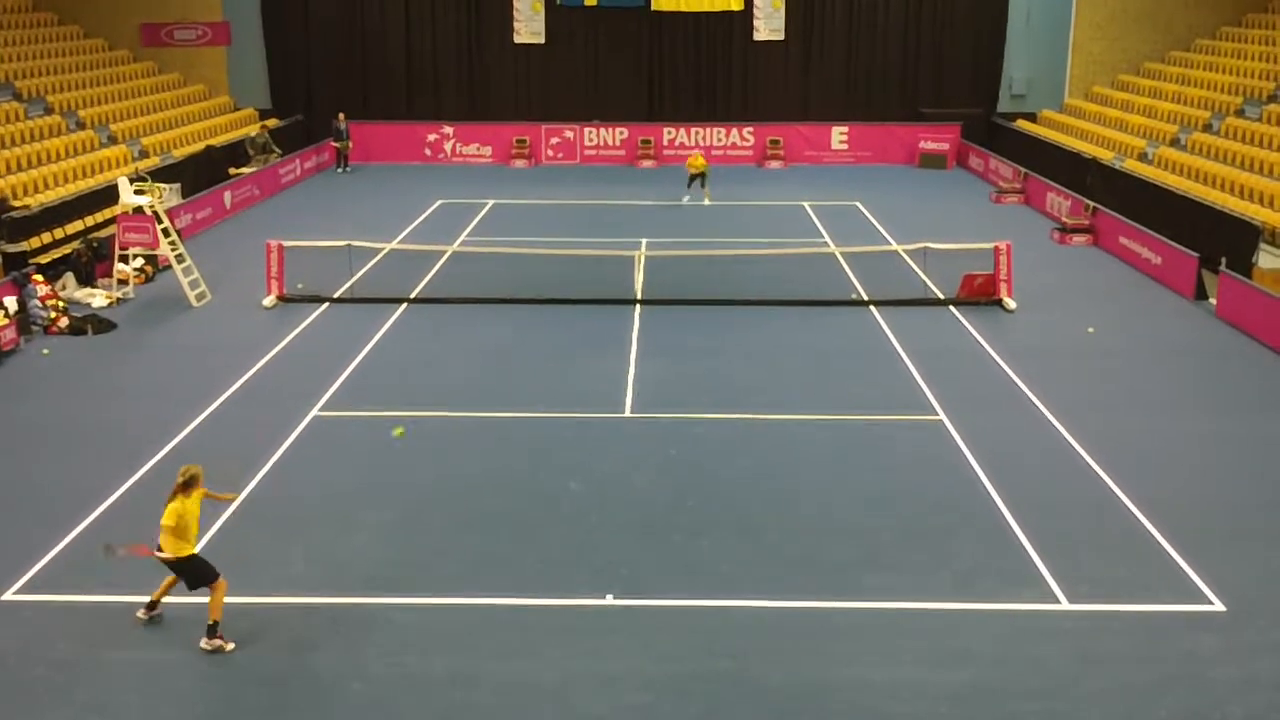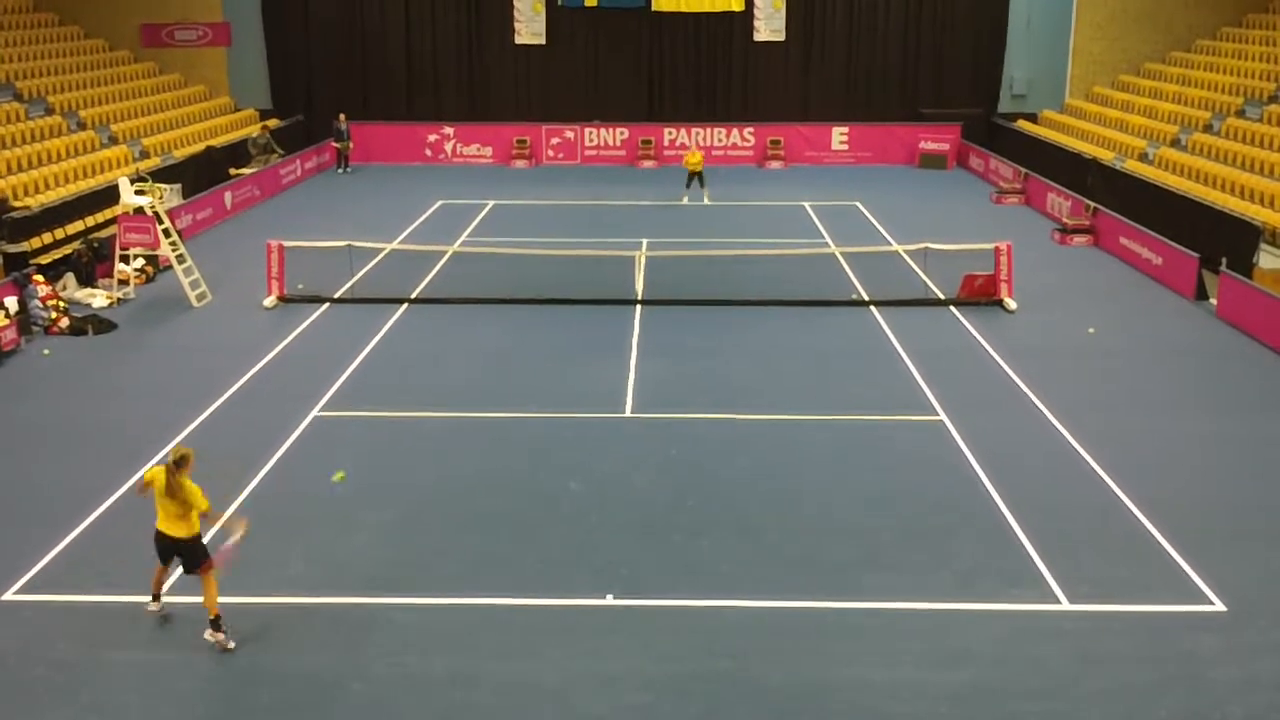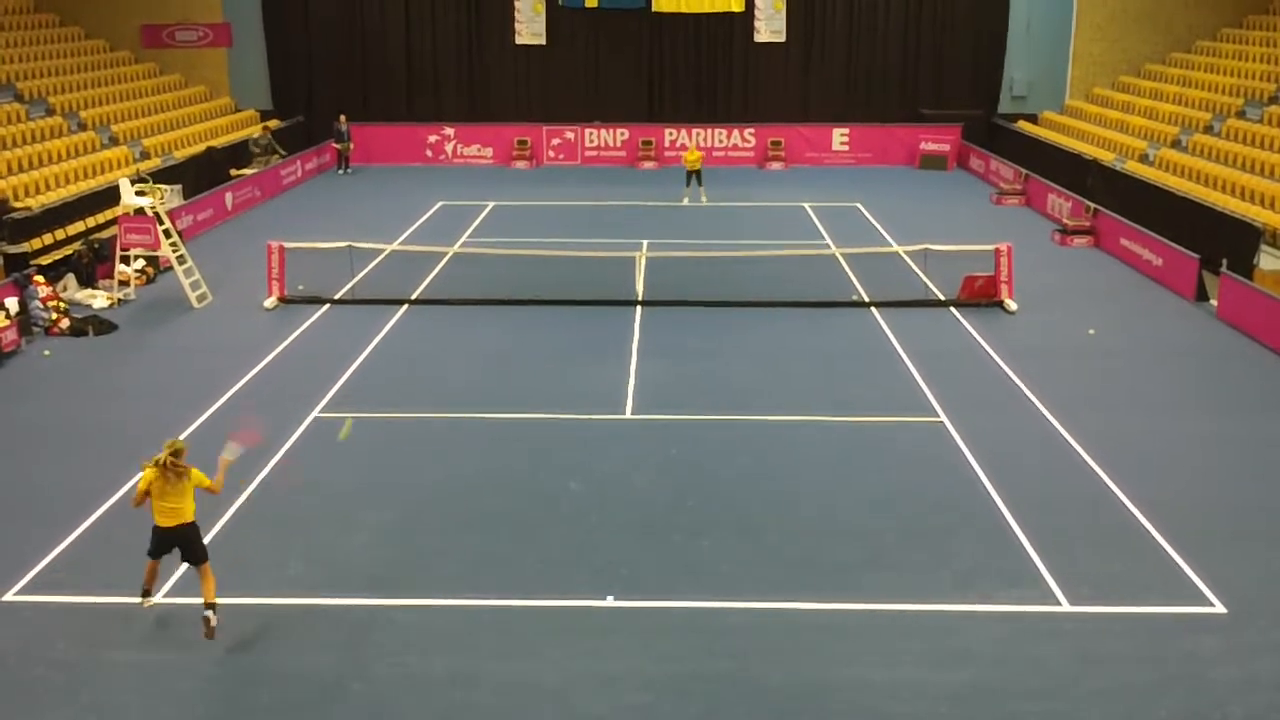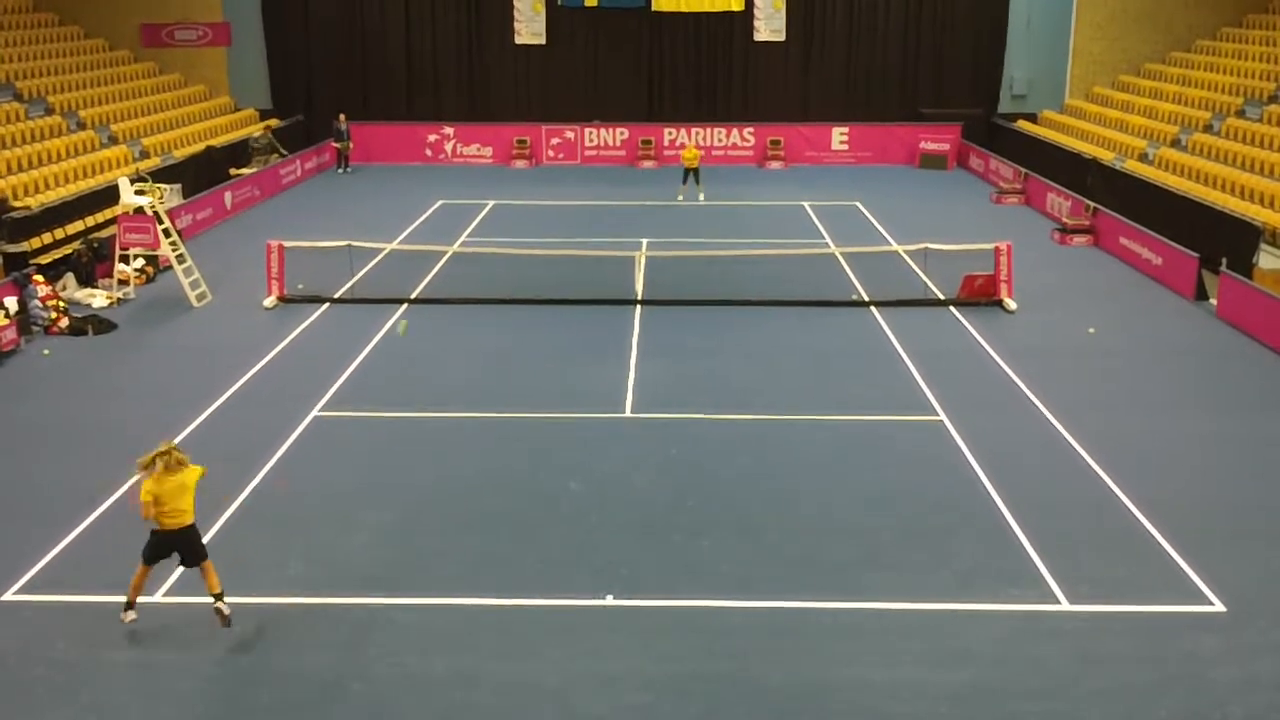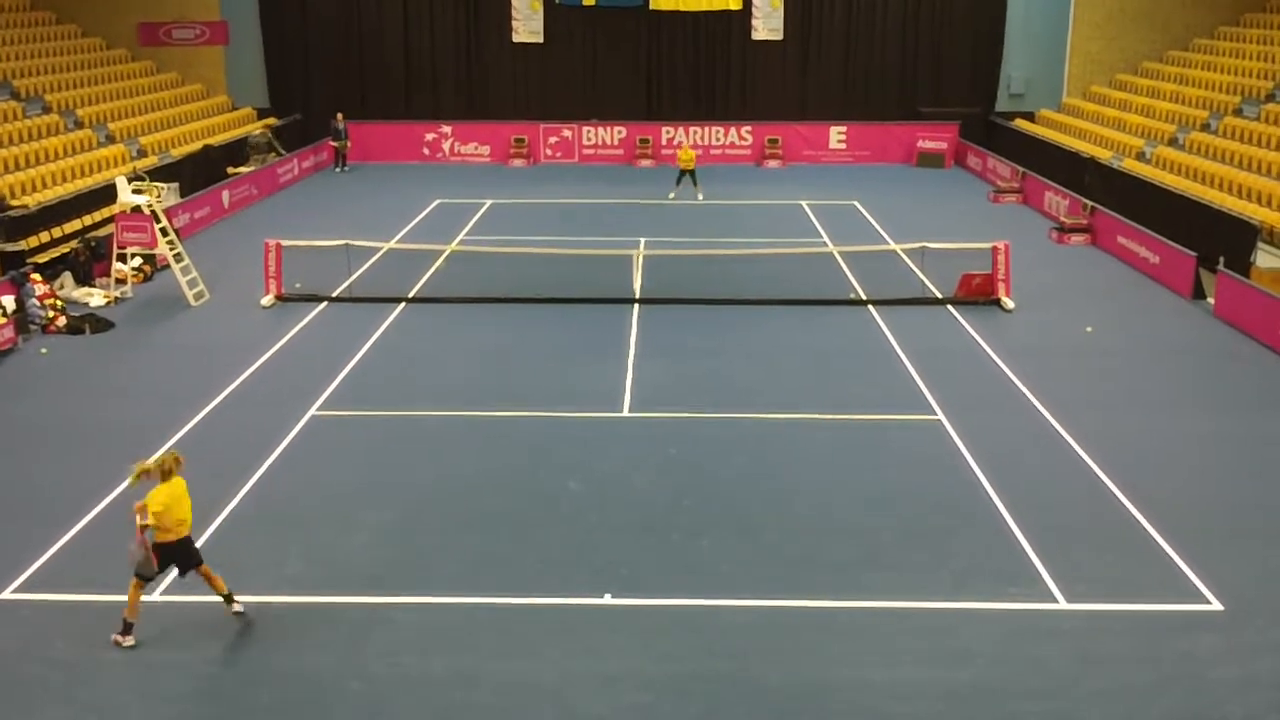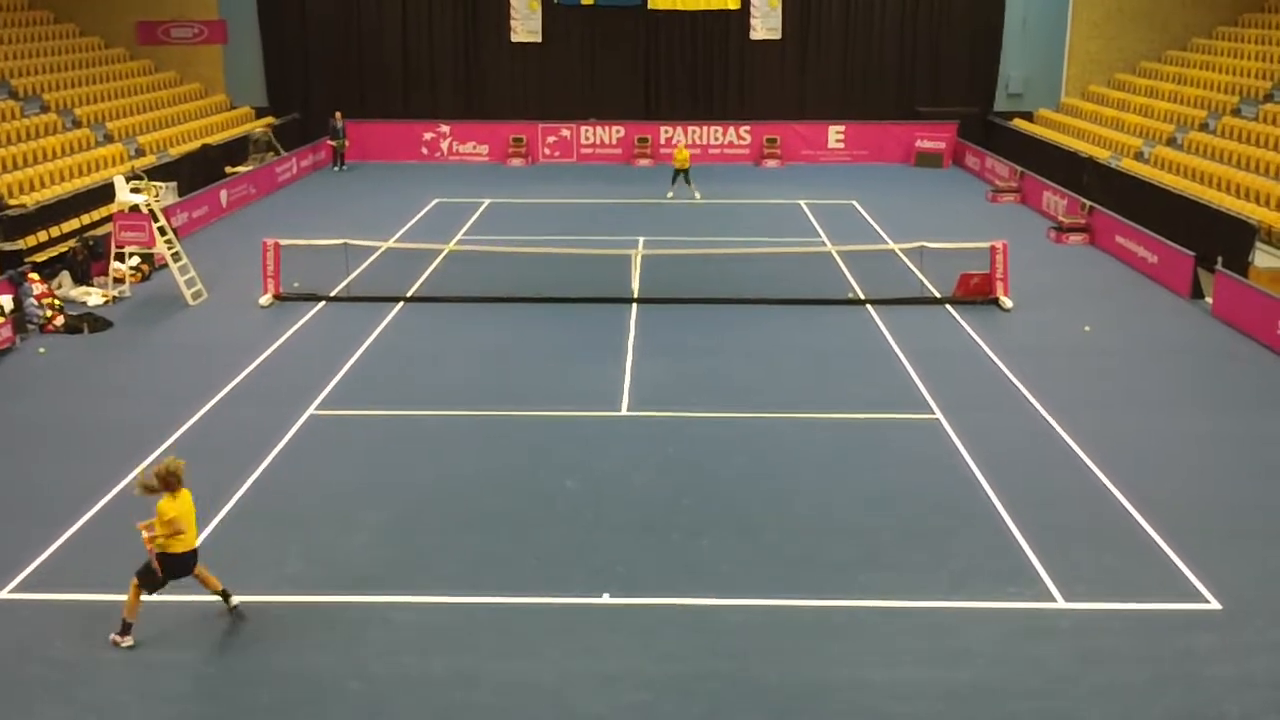
dt=0.1s
person 1, frame 1
left shoulder: (193, 493)
right shoulder: (176, 507)
left elbow: (204, 493)
right elbow: (166, 536)
left wrist: (225, 497)
right wrist: (164, 551)
left hip: (172, 552)
right hip: (180, 556)
left knee: (178, 576)
right knee: (219, 586)
left ankle: (150, 609)
right ankle: (211, 638)
person 1, frame 2
left shoulder: (157, 473)
right shoulder: (192, 489)
left elbow: (140, 488)
right elbow: (206, 515)
left hip: (163, 535)
right hip: (188, 539)
left knee: (164, 565)
right knee: (208, 577)
left ankle: (155, 601)
right ankle: (216, 630)
person 1, frame 3
left shoulder: (150, 474)
right shoulder: (190, 474)
left elbow: (136, 503)
right elbow: (216, 489)
right wrist: (222, 467)
left hip: (162, 530)
right hip: (186, 528)
left knee: (154, 560)
right knee: (205, 571)
left ankle: (146, 595)
right ankle: (210, 611)
person 1, frame 4
left shoulder: (150, 482)
right shoulder: (190, 472)
left elbow: (147, 516)
right elbow: (202, 471)
left wrist: (146, 507)
right wrist: (186, 462)
left hip: (164, 533)
right hip: (187, 530)
left knee: (144, 568)
right knee: (206, 567)
left ankle: (130, 609)
right ankle: (219, 602)
person 1, frame 5
left shoulder: (154, 497)
right shoulder: (179, 482)
left elbow: (167, 526)
left wrist: (146, 523)
right wrist: (143, 504)
left hip: (164, 545)
right hip: (184, 541)
left knee: (137, 585)
right knee: (205, 570)
left ankle: (126, 633)
right ankle: (232, 603)
person 1, frame 6
left shoulder: (165, 504)
right shoulder: (183, 493)
left elbow: (180, 529)
left wrist: (154, 536)
right wrist: (151, 523)
left hip: (169, 556)
right hip: (189, 552)
left knee: (136, 586)
right knee: (196, 570)
left ankle: (124, 634)
right ankle: (228, 598)
